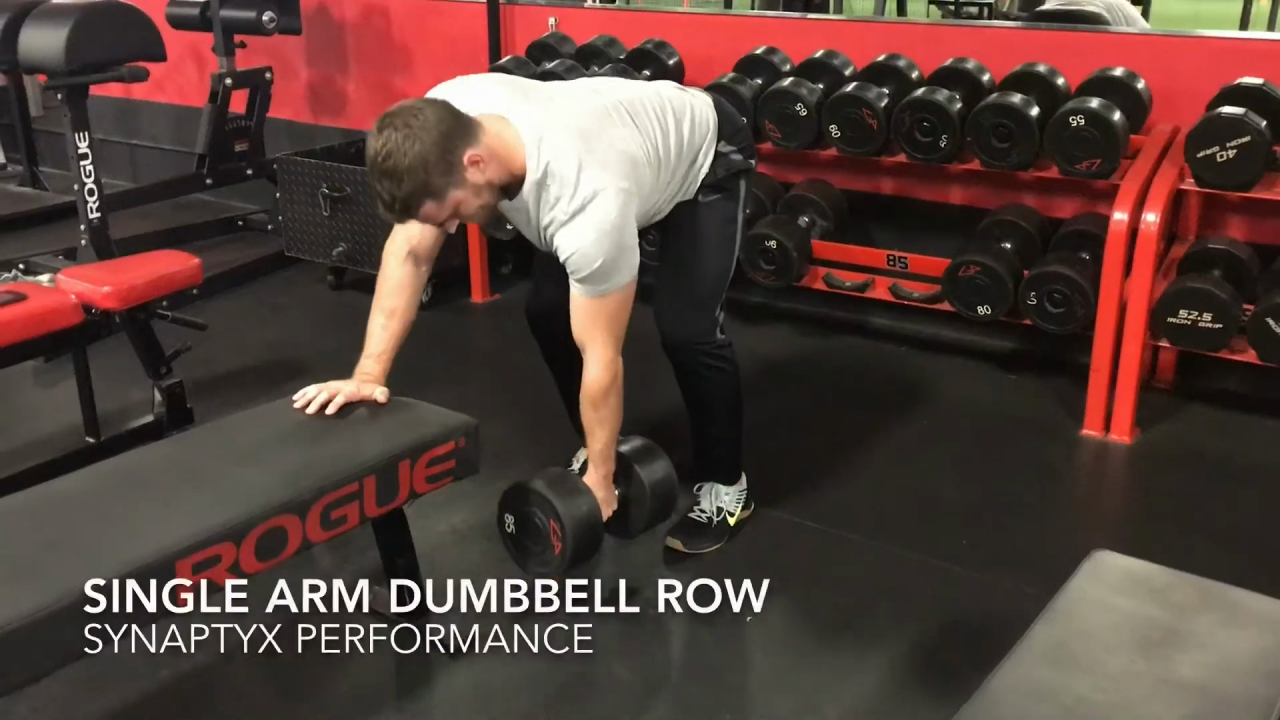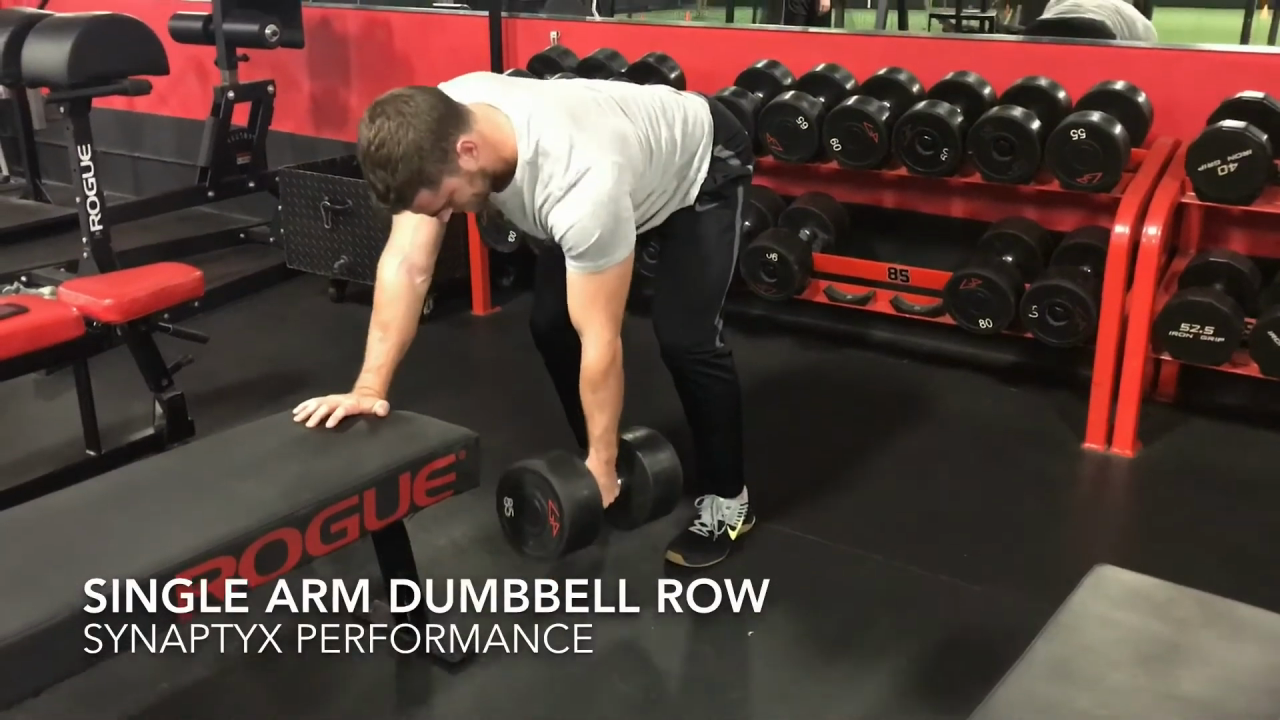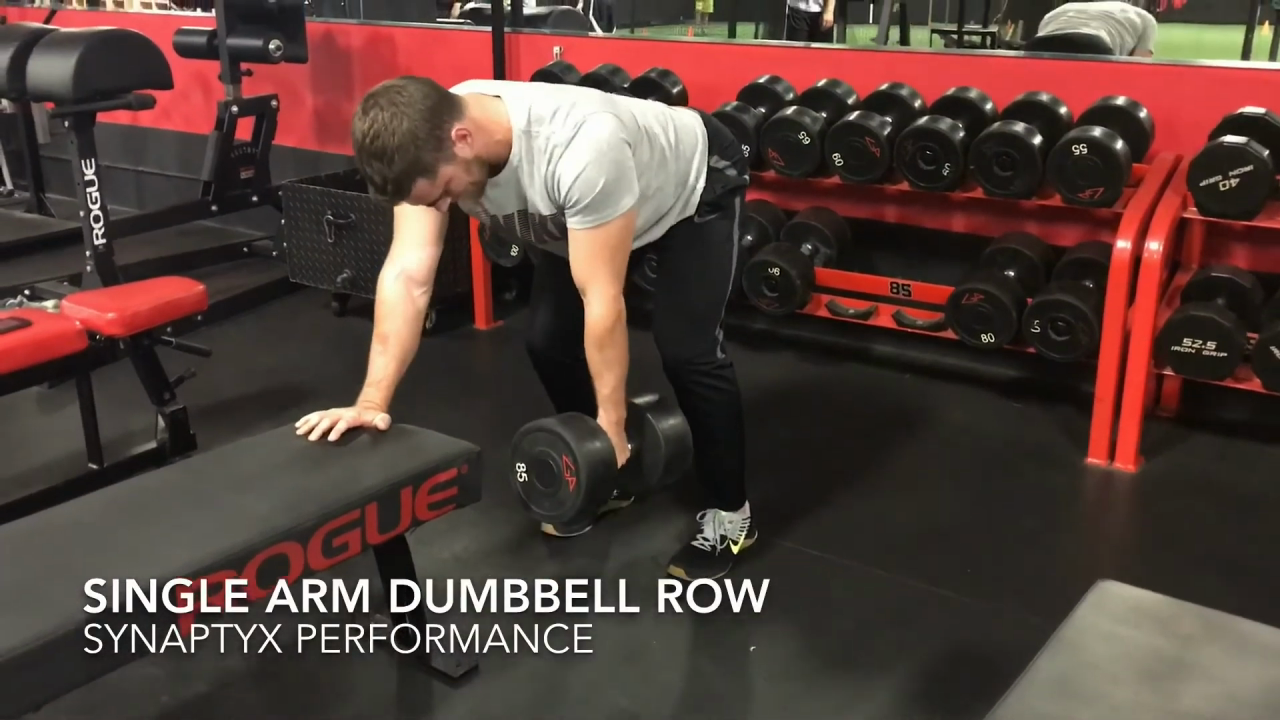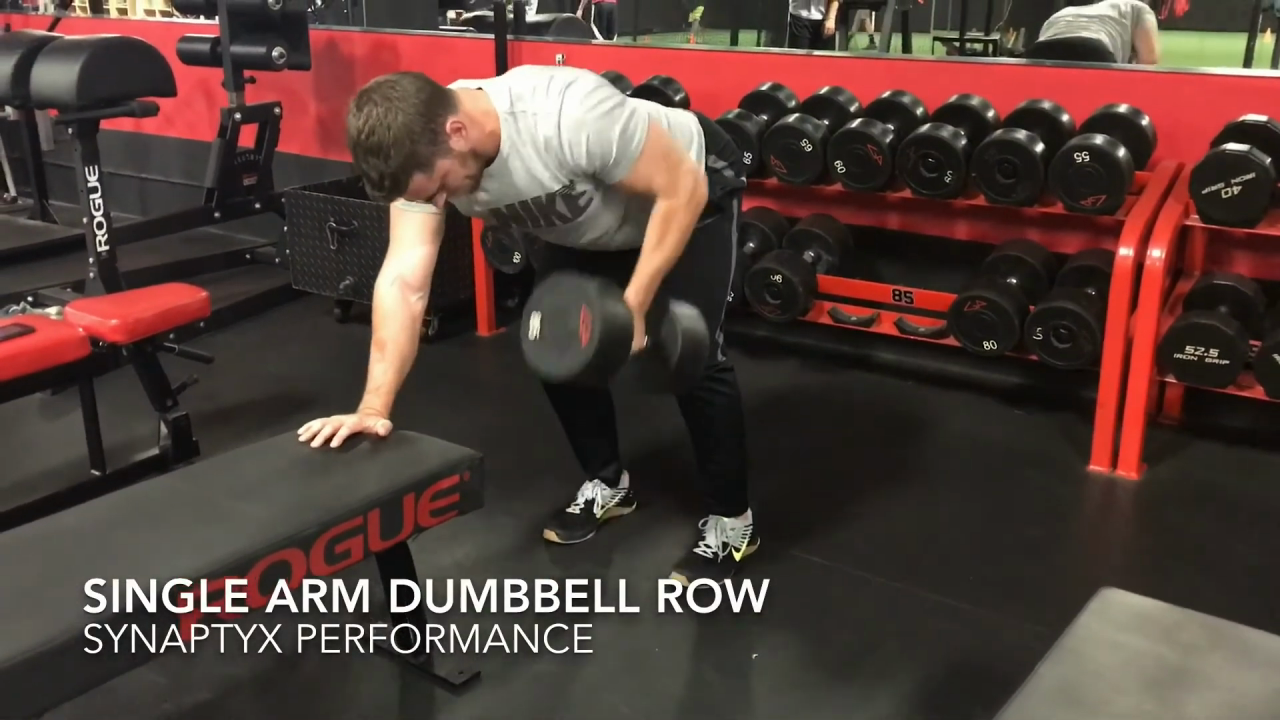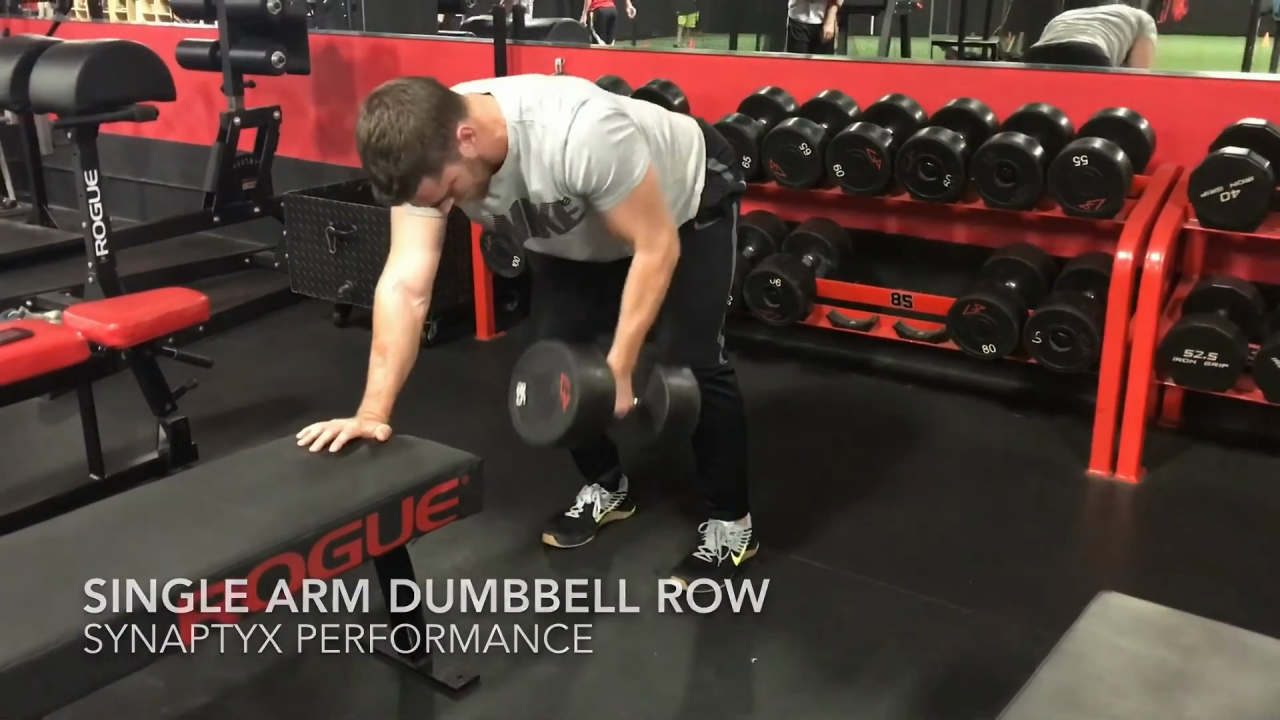
dt=0.7s
person 1, frame 1
left shoulder: (586, 199)
right shoulder: (443, 124)
left elbow: (602, 359)
right elbow: (409, 253)
left wrist: (600, 481)
right wrist: (369, 373)
left hip: (705, 156)
right hip: (628, 135)
left knee: (685, 329)
right knee: (548, 313)
left ankle: (724, 485)
right ankle: (598, 447)
person 1, frame 2
left shoulder: (581, 180)
right shoulder: (434, 129)
left elbow: (600, 342)
right elbow: (406, 264)
left wrist: (602, 464)
right wrist: (370, 387)
left hip: (701, 163)
right hip: (635, 140)
left knee: (684, 338)
right knee: (551, 326)
left ankle: (727, 498)
right ankle: (601, 459)
person 1, frame 3
left shoulder: (580, 148)
right shoulder: (427, 142)
left elbow: (602, 300)
right elbow: (408, 275)
left wrist: (612, 426)
right wrist: (372, 401)
left hip: (696, 184)
left knee: (686, 351)
right knee: (549, 344)
left ankle: (730, 513)
person 1, frame 4
left shoulder: (570, 116)
right shoulder: (422, 147)
left elbow: (683, 189)
right elbow: (404, 280)
left wrist: (634, 306)
right wrist: (373, 408)
left hip: (688, 187)
left ankle: (732, 520)
right ankle: (607, 482)
person 1, frame 5
left shoulder: (579, 133)
right shoulder: (426, 149)
left elbow: (655, 250)
right elbow: (406, 283)
left wrist: (619, 368)
right wrist: (373, 412)
left hip: (689, 194)
left knee: (689, 358)
left ankle: (731, 524)
right ankle: (605, 487)
